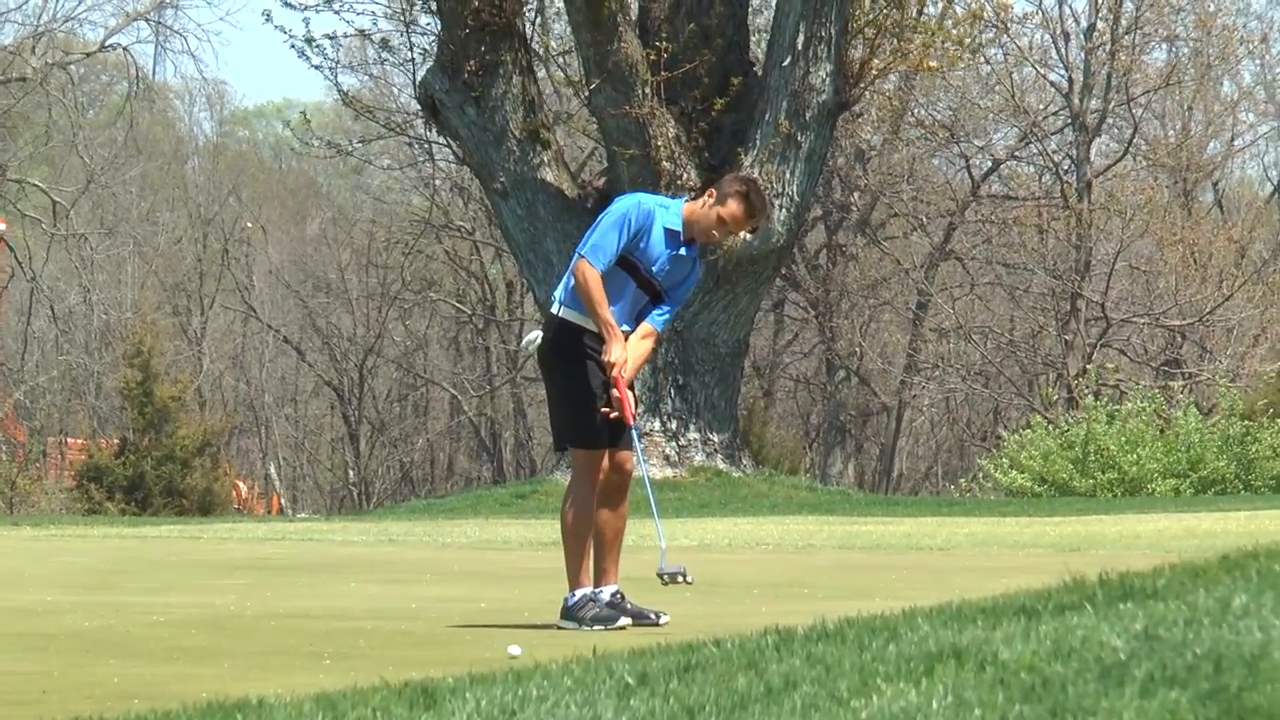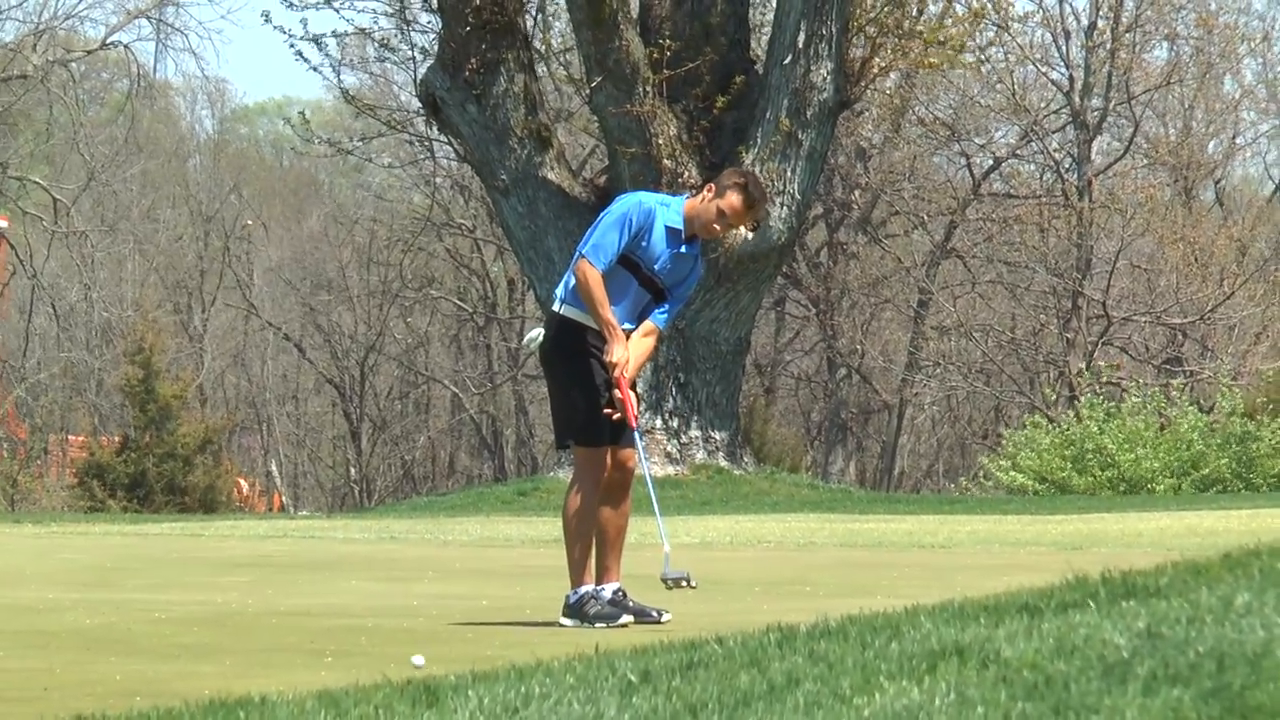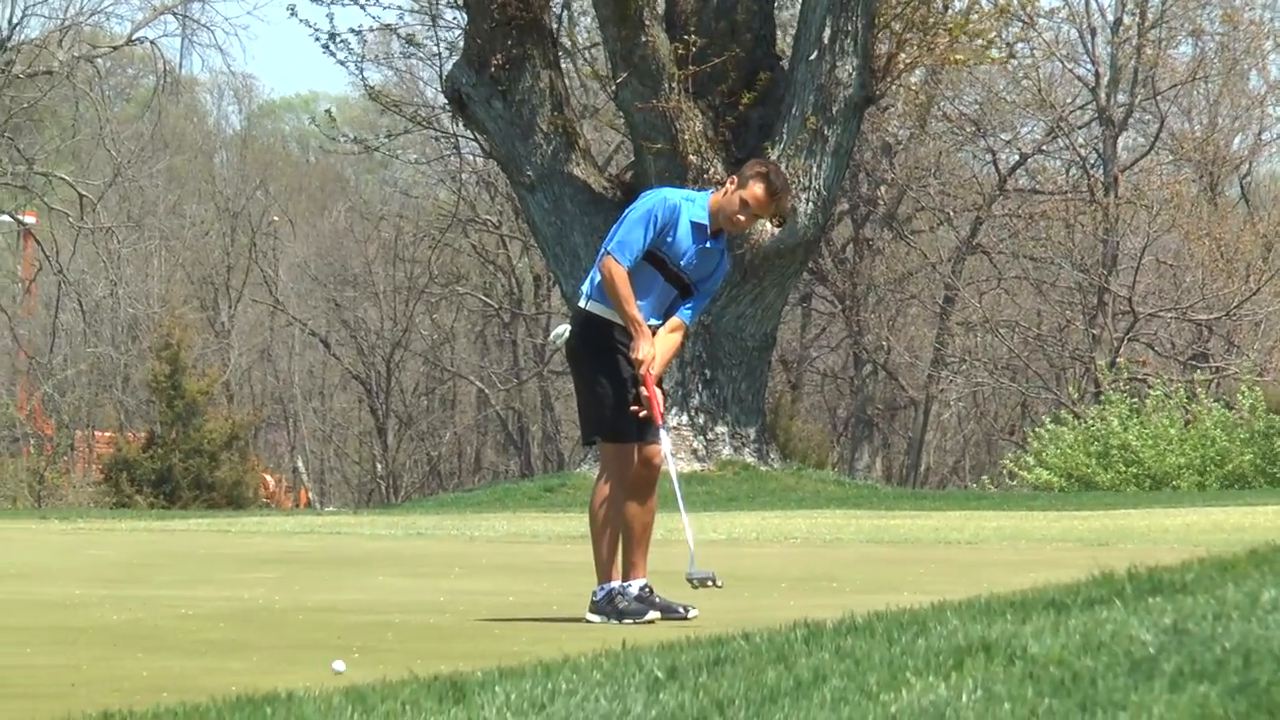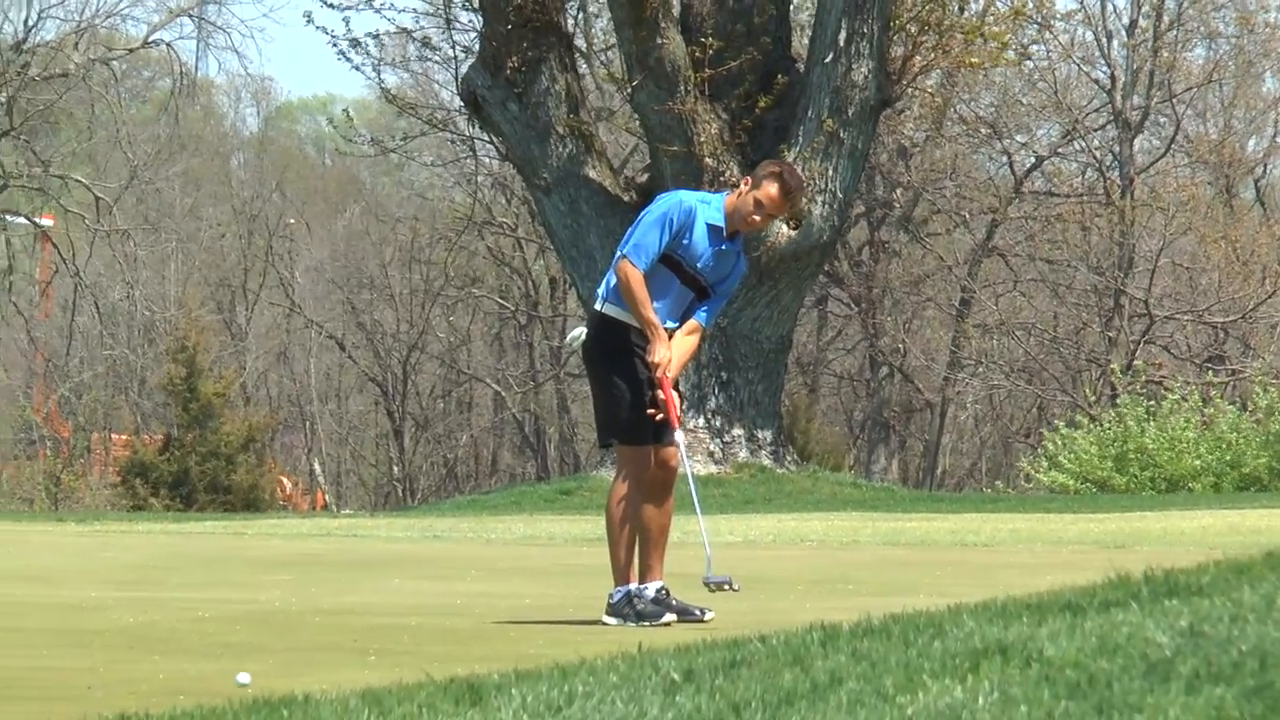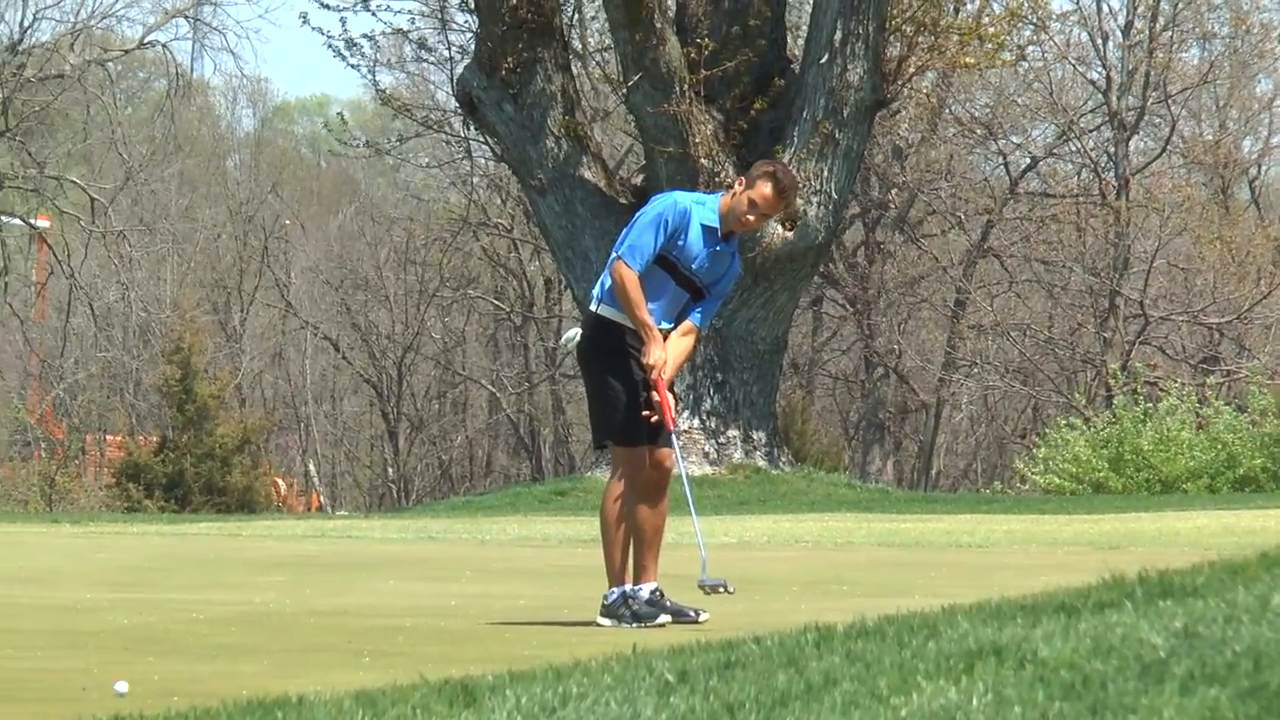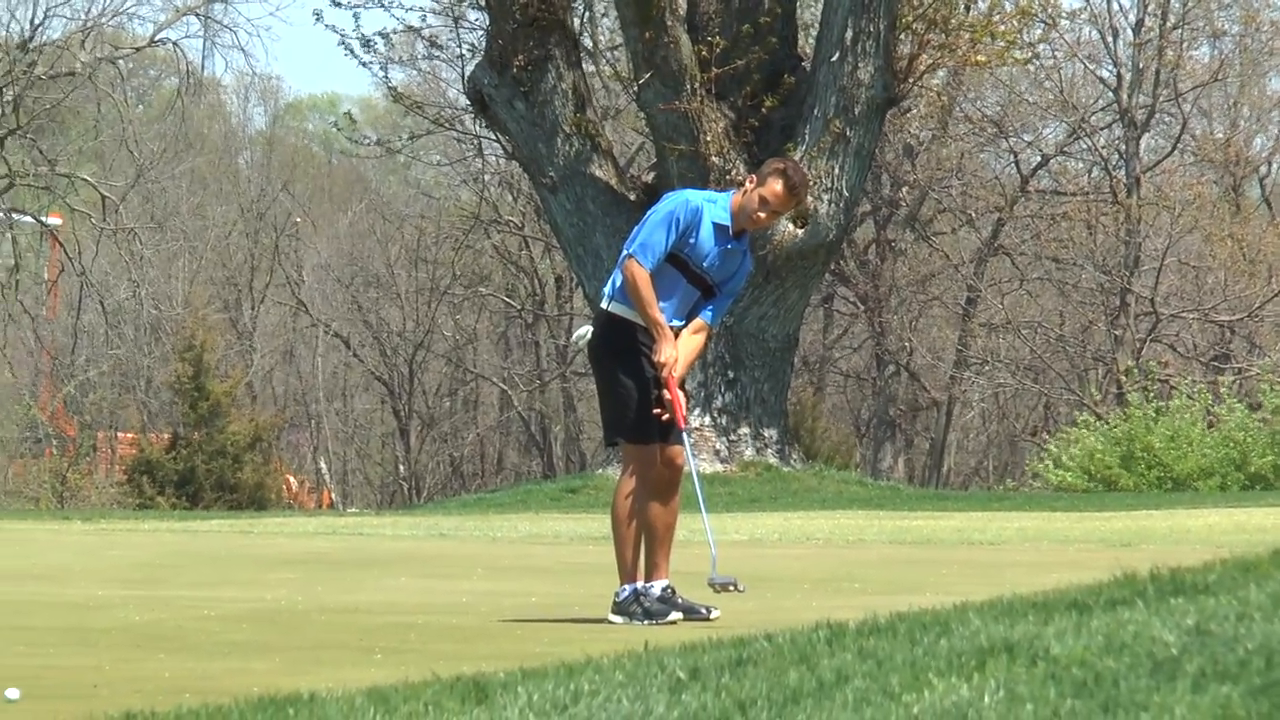
dt=0.3s
person 1, frame 1
left shoulder: (690, 267)
right shoulder: (638, 210)
left elbow: (648, 332)
right elbow: (585, 268)
left wrist: (624, 380)
right wrist: (612, 337)
left hip: (616, 348)
right hip: (573, 335)
left knee: (620, 468)
right knee: (591, 467)
left ankle: (606, 592)
right ankle: (578, 598)
person 1, frame 2
left shoulder: (692, 265)
right shoulder: (639, 208)
left elbow: (650, 328)
right elbow: (586, 267)
left wrist: (626, 379)
right wrist: (614, 338)
left hip: (618, 347)
right hip: (575, 333)
left knee: (623, 465)
right knee: (593, 463)
left ankle: (609, 590)
right ankle: (580, 596)
person 1, frame 3
left shoulder: (718, 260)
right shoulder: (664, 205)
left elbow: (677, 324)
right elbow: (611, 264)
left wrist: (652, 376)
right wrist: (640, 334)
left hip: (643, 342)
right hip: (602, 330)
left knee: (648, 463)
right knee: (619, 459)
left ankle: (635, 585)
right ankle: (606, 592)
person 1, frame 4
left shoulder: (734, 263)
right shoulder: (680, 206)
left elbow: (693, 327)
right elbow: (627, 266)
left wrist: (670, 378)
right wrist: (657, 338)
left hip: (660, 346)
right hip: (618, 332)
left knee: (665, 464)
right knee: (635, 462)
left ankle: (651, 589)
right ankle: (622, 594)
person 1, frame 5
left shoulder: (730, 263)
right shoulder: (675, 208)
left elbow: (689, 328)
right elbow: (622, 269)
left wrist: (664, 379)
right wrist: (652, 339)
left hip: (655, 346)
right hip: (613, 334)
left knee: (659, 466)
right knee: (630, 464)
left ankle: (646, 590)
right ankle: (616, 596)
person 1, frame 6
left shoulder: (741, 261)
right shoulder: (687, 206)
left elbow: (700, 326)
right elbow: (634, 266)
left wrist: (676, 378)
right wrist: (662, 337)
left hip: (666, 345)
right hip: (624, 332)
left knee: (671, 463)
right knee: (641, 462)
left ankle: (657, 587)
right ankle: (628, 593)
